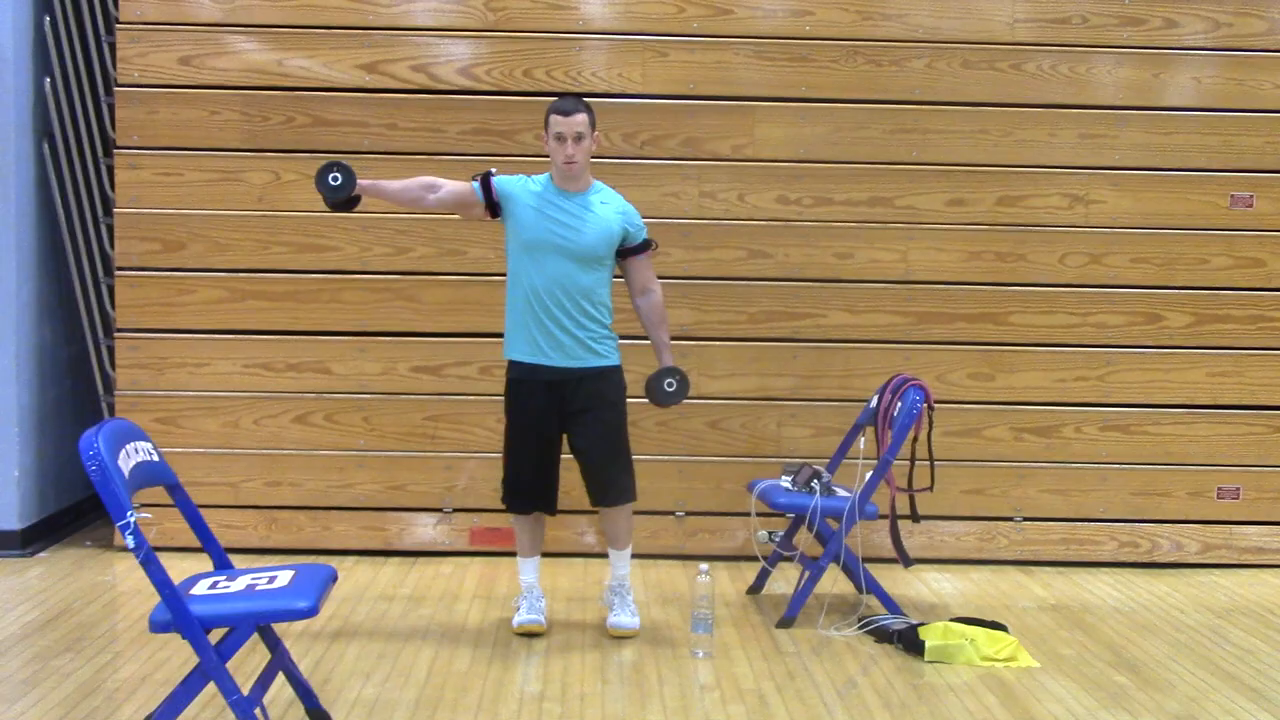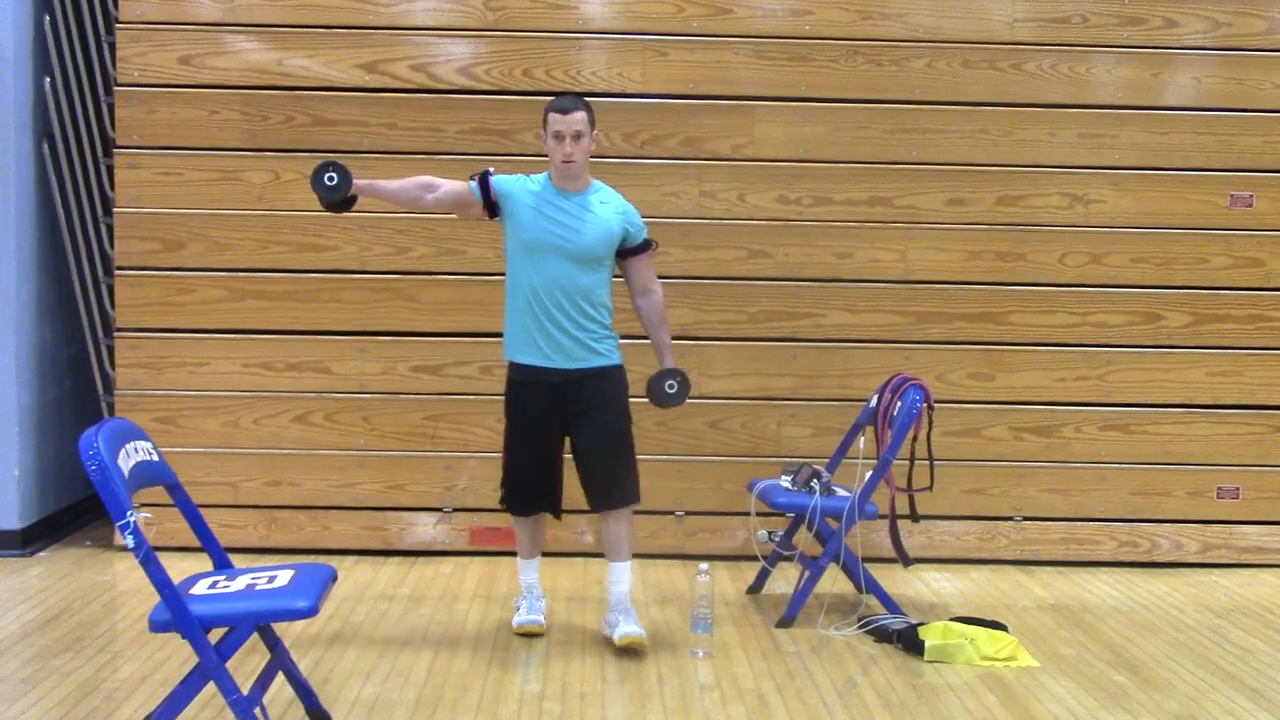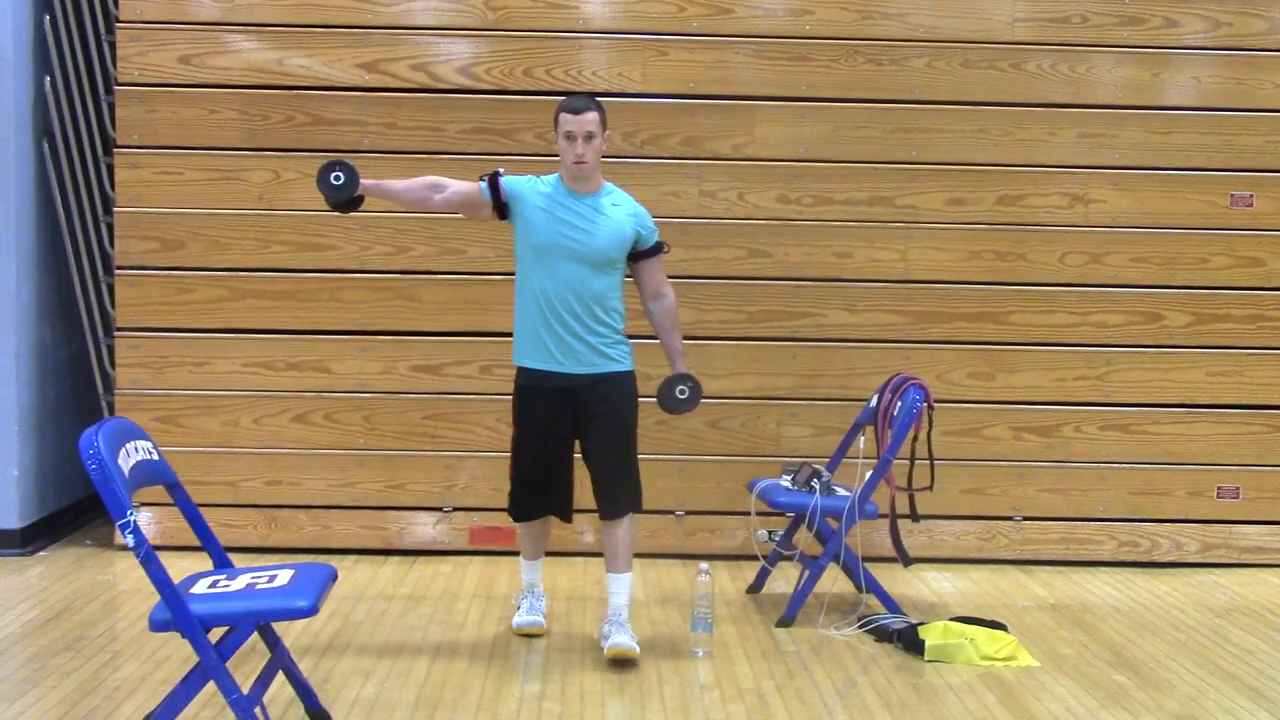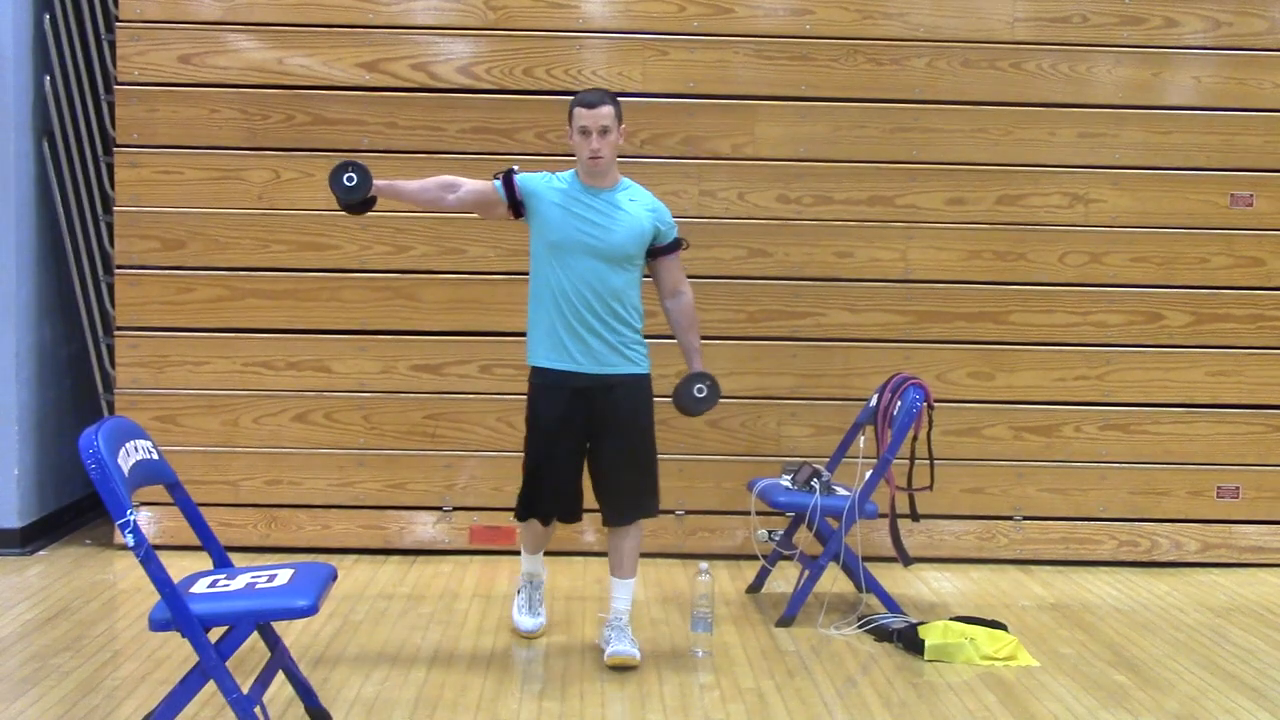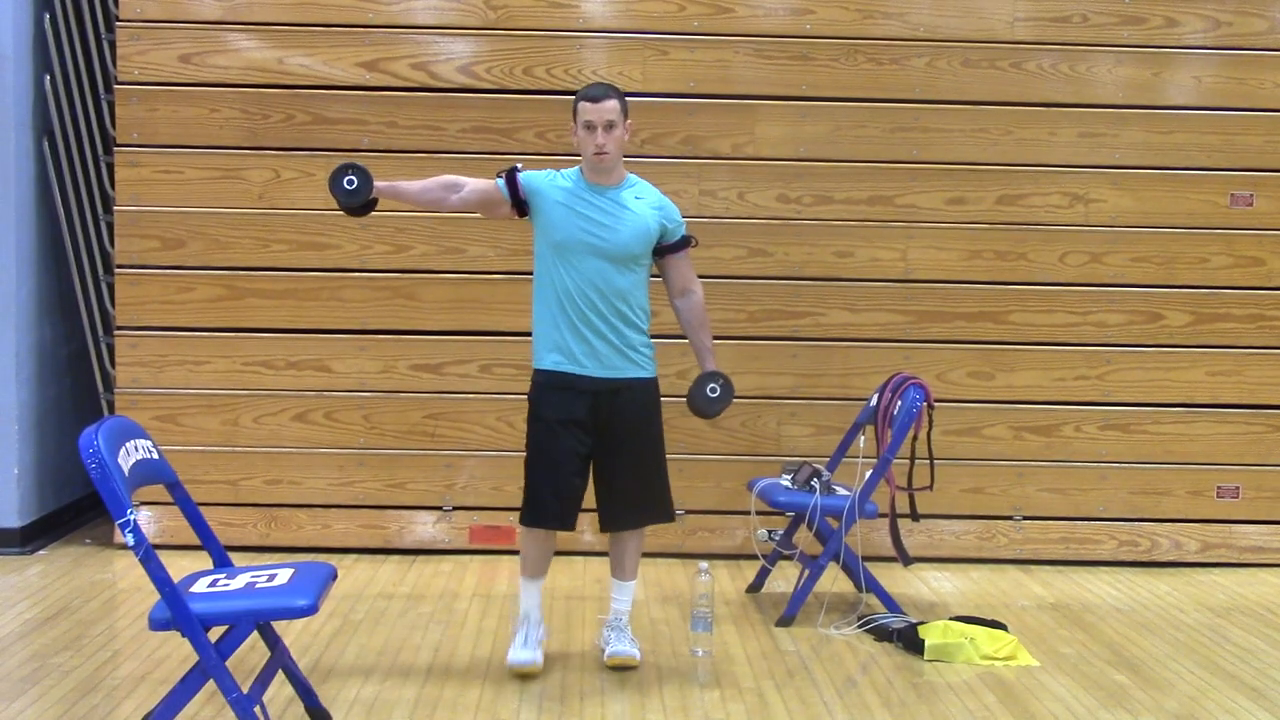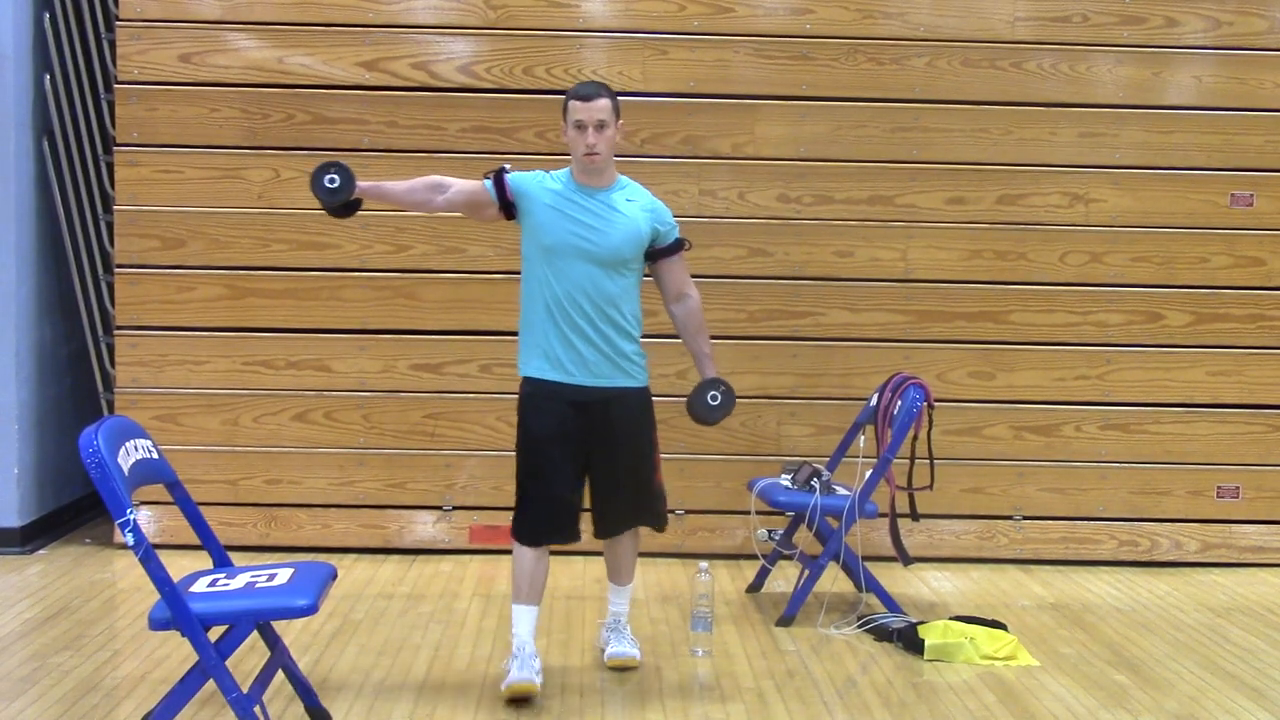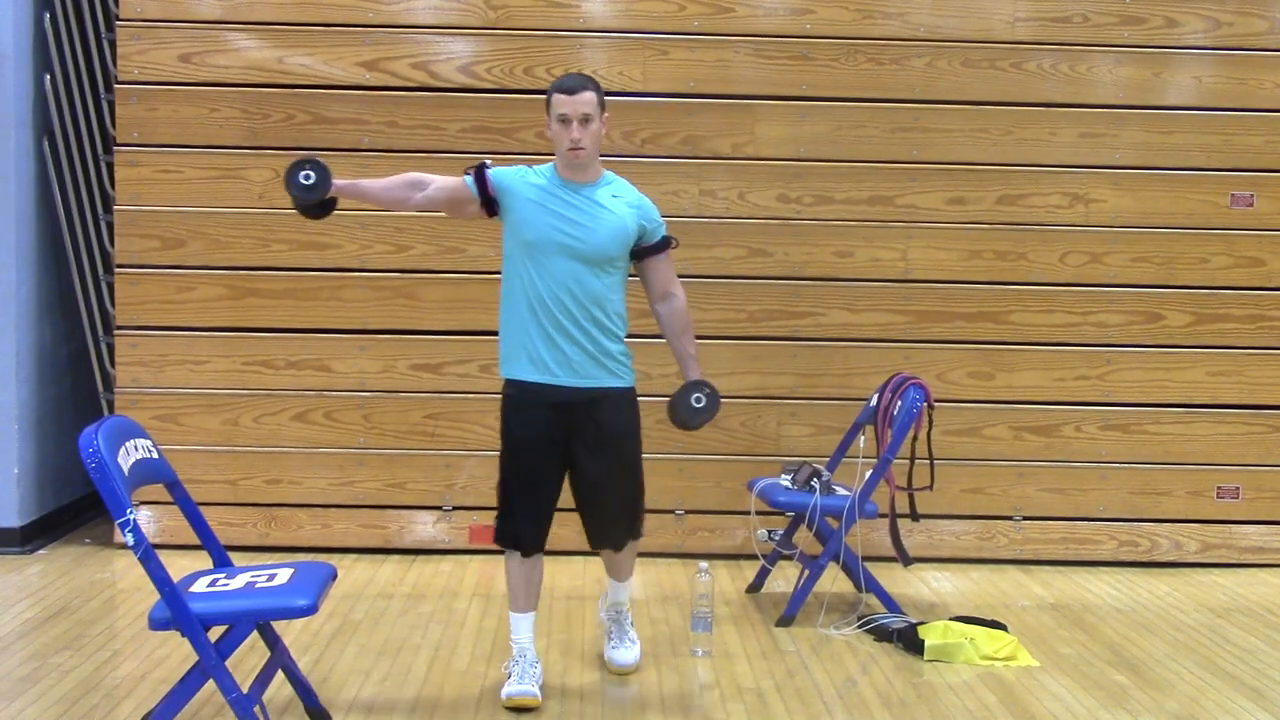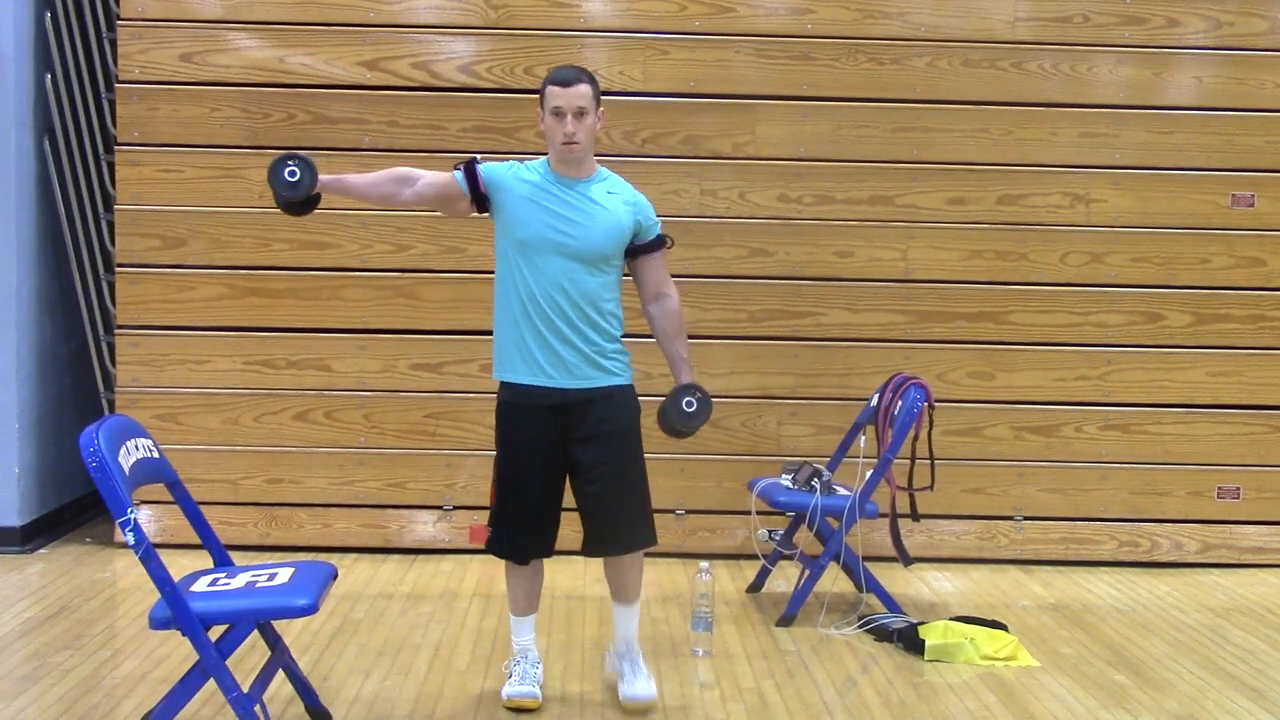
dt=0.2s
person 1, frame 1
left shoulder: (620, 213)
right shoulder: (514, 193)
left elbow: (646, 292)
right elbow: (435, 193)
left wrist: (666, 359)
right wrist: (365, 186)
left hip: (597, 370)
right hip: (530, 369)
left knee: (614, 487)
right knee: (527, 490)
left ankle: (619, 588)
right ankle: (530, 594)
person 1, frame 2
left shoulder: (621, 213)
right shoulder: (513, 192)
left elbow: (647, 292)
right elbow: (433, 192)
left wrist: (666, 359)
right wrist: (361, 186)
left hip: (599, 371)
right hip: (531, 371)
left knee: (613, 491)
right knee: (528, 491)
left ankle: (621, 606)
right ankle: (530, 592)
person 1, frame 3
left shoulder: (632, 214)
right shoulder: (523, 194)
left elbow: (658, 296)
right elbow: (442, 193)
left wrist: (677, 365)
right wrist: (369, 186)
left hip: (609, 376)
right hip: (540, 375)
left knee: (617, 499)
right knee: (533, 495)
left ankle: (618, 618)
right ankle: (532, 592)
person 1, frame 4
left shoulder: (650, 211)
right shoulder: (538, 191)
left elbow: (675, 294)
right elbow: (455, 192)
left wrist: (695, 365)
right wrist: (381, 187)
left hip: (625, 379)
right hip: (554, 374)
left knee: (626, 504)
right knee: (544, 497)
left ankle: (618, 622)
right ankle: (532, 579)
person 1, frame 5
left shoulder: (657, 209)
right shoulder: (543, 190)
left elbow: (686, 294)
right elbow: (456, 192)
left wrist: (708, 365)
right wrist: (382, 188)
left hip: (632, 381)
right hip: (558, 377)
left knee: (630, 509)
right knee: (544, 506)
left ankle: (618, 623)
right ankle: (529, 619)
person 1, frame 6
left shoulder: (649, 210)
right shoulder: (531, 191)
left elbow: (681, 297)
right elbow: (442, 193)
left wrist: (708, 370)
right wrist: (362, 188)
left hip: (622, 388)
right hip: (548, 387)
left knee: (624, 516)
right knee: (536, 522)
left ankle: (616, 622)
right ankle: (523, 652)
person 1, frame 7
left shoulder: (635, 207)
right shoulder: (513, 186)
left elbow: (667, 297)
right elbow: (422, 190)
left wrist: (692, 374)
right wrist: (341, 186)
left hip: (608, 390)
right hip: (530, 389)
left knee: (616, 521)
right knee: (525, 528)
left ankle: (615, 611)
right ankle: (523, 658)
person 1, frame 8
left shoulder: (630, 204)
right shoulder: (505, 182)
left elbow: (661, 299)
right elbow: (412, 186)
left wrist: (685, 379)
right wrist: (326, 182)
left hip: (606, 392)
right hip: (526, 391)
left knee: (622, 532)
right knee: (522, 535)
left ankle: (626, 652)
right ankle: (525, 658)
